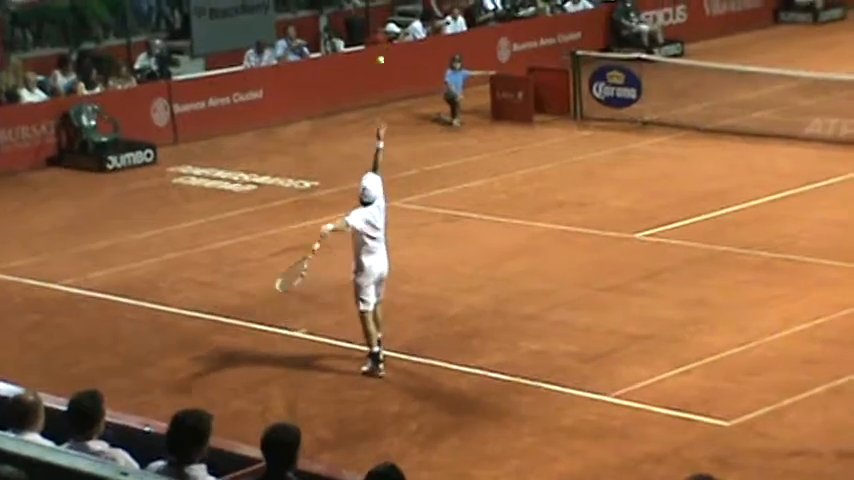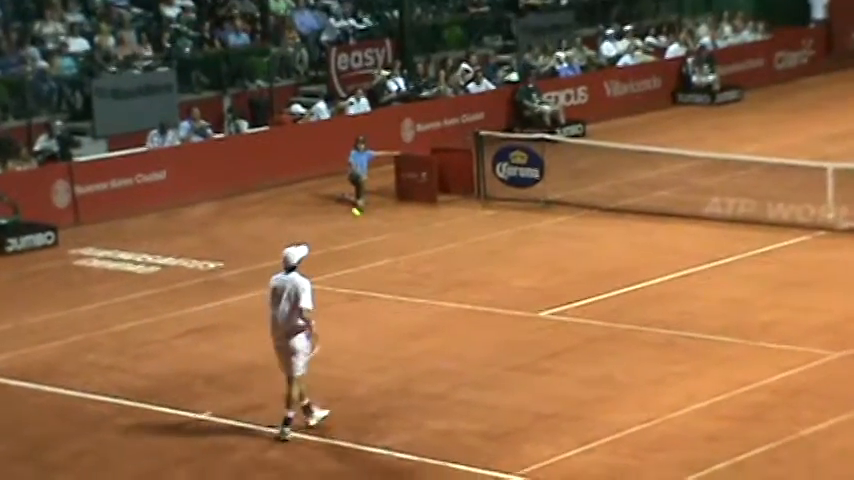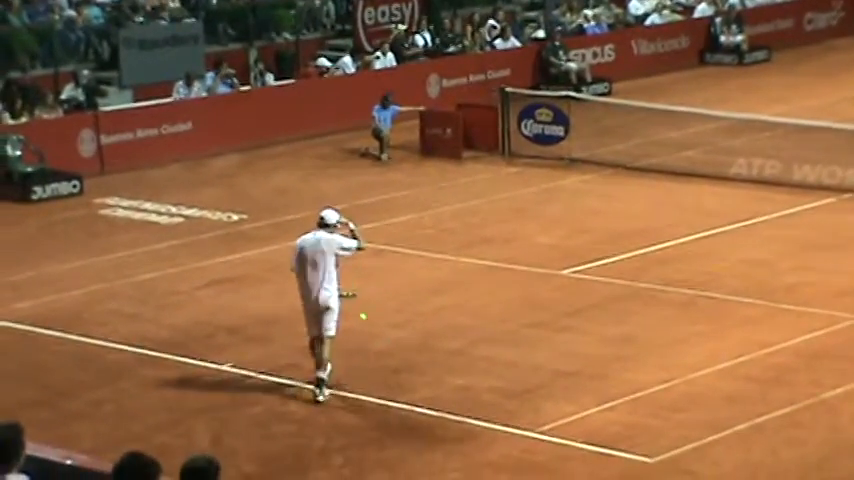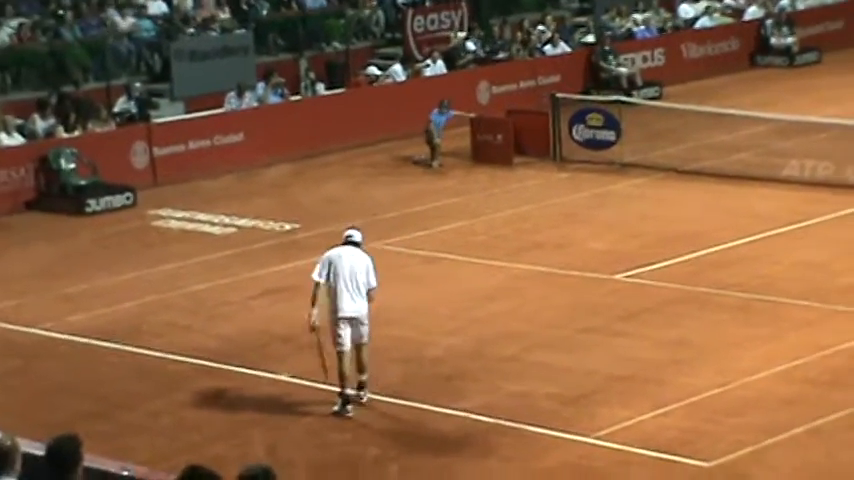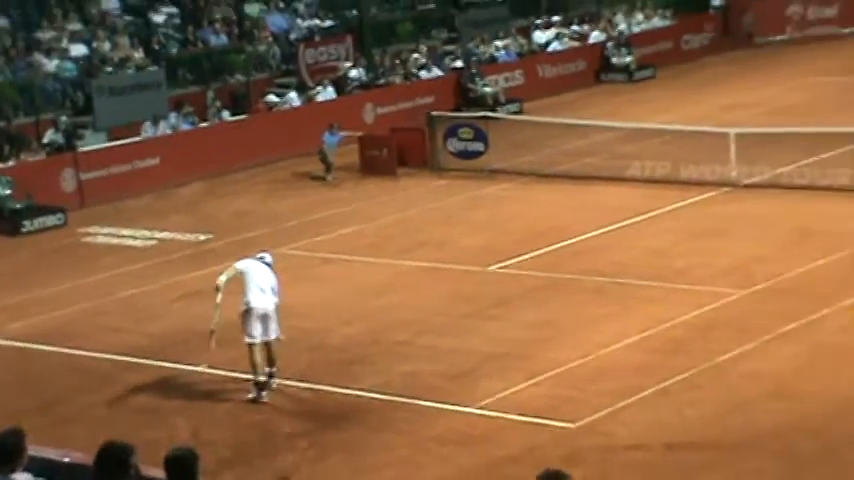
dt=1s
person 1, frame 1
left shoulder: (359, 215)
right shoulder: (379, 204)
left elbow: (346, 223)
right elbow: (377, 170)
left wrist: (329, 227)
right wrist: (380, 143)
left hip: (366, 270)
right hip: (382, 265)
left knee: (366, 314)
right knee: (376, 306)
left ankle: (376, 362)
right ankle: (378, 347)
person 1, frame 2
left shoulder: (275, 281)
right shoulder: (302, 283)
right elbow: (304, 313)
right wrist: (312, 334)
left hip: (279, 336)
right hip: (295, 337)
left knee: (294, 377)
right knee: (295, 380)
left ankle: (310, 412)
right ankle: (286, 427)
person 1, frame 3
left shoulder: (301, 242)
right shoulder: (333, 240)
left elbow: (296, 271)
right elbow: (360, 245)
right wrist: (350, 225)
left hip: (307, 297)
right hip: (327, 298)
left knee: (314, 337)
right knee: (325, 340)
left ankle: (320, 372)
right ankle: (320, 387)
person 1, frame 4
left shoulder: (330, 255)
right shoulder: (365, 258)
left elbow: (319, 285)
right elbow: (371, 294)
left wrist: (313, 311)
left hip: (339, 311)
right hip: (360, 310)
left knee: (343, 354)
right knee: (361, 348)
left ankle: (346, 402)
right ankle: (361, 390)
person 1, frame 5
left shoulder: (248, 263)
right shoulder: (271, 274)
left elbow: (234, 268)
left wrist: (222, 279)
right wrist: (277, 330)
left hip: (252, 307)
right hip: (269, 306)
left knee: (254, 346)
right knee: (270, 342)
left ankle: (260, 388)
right ankle: (271, 378)
